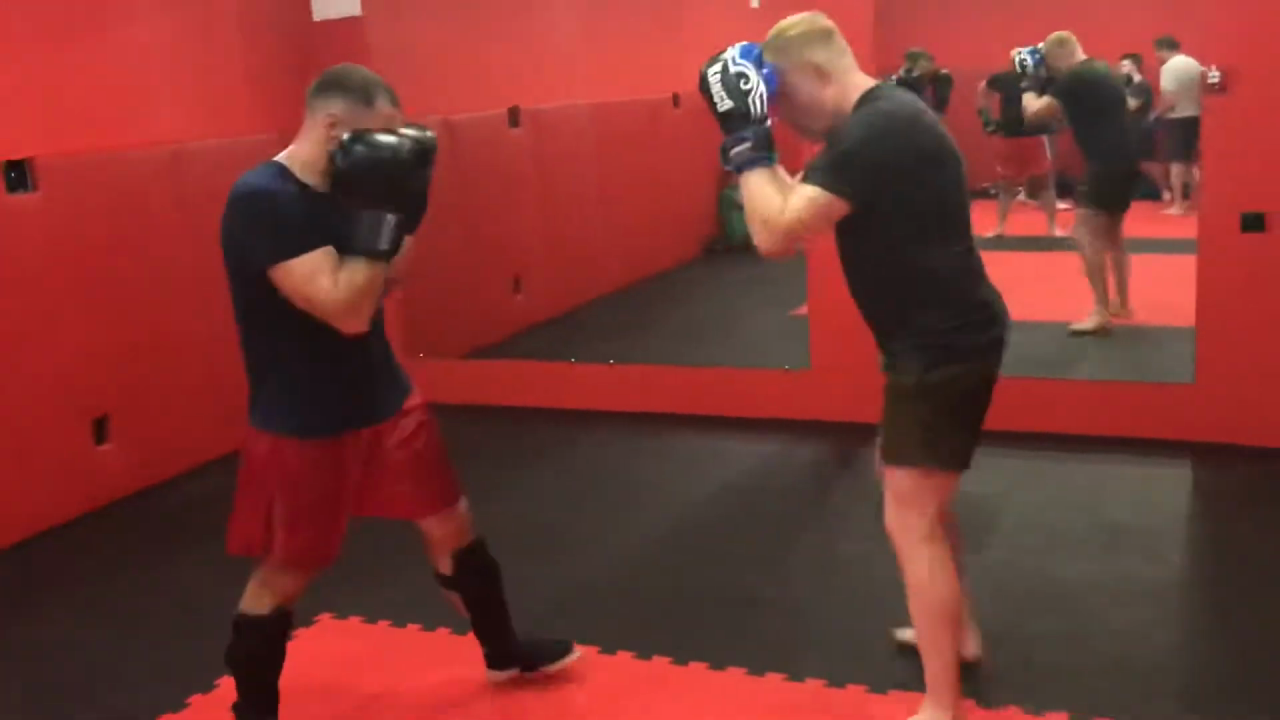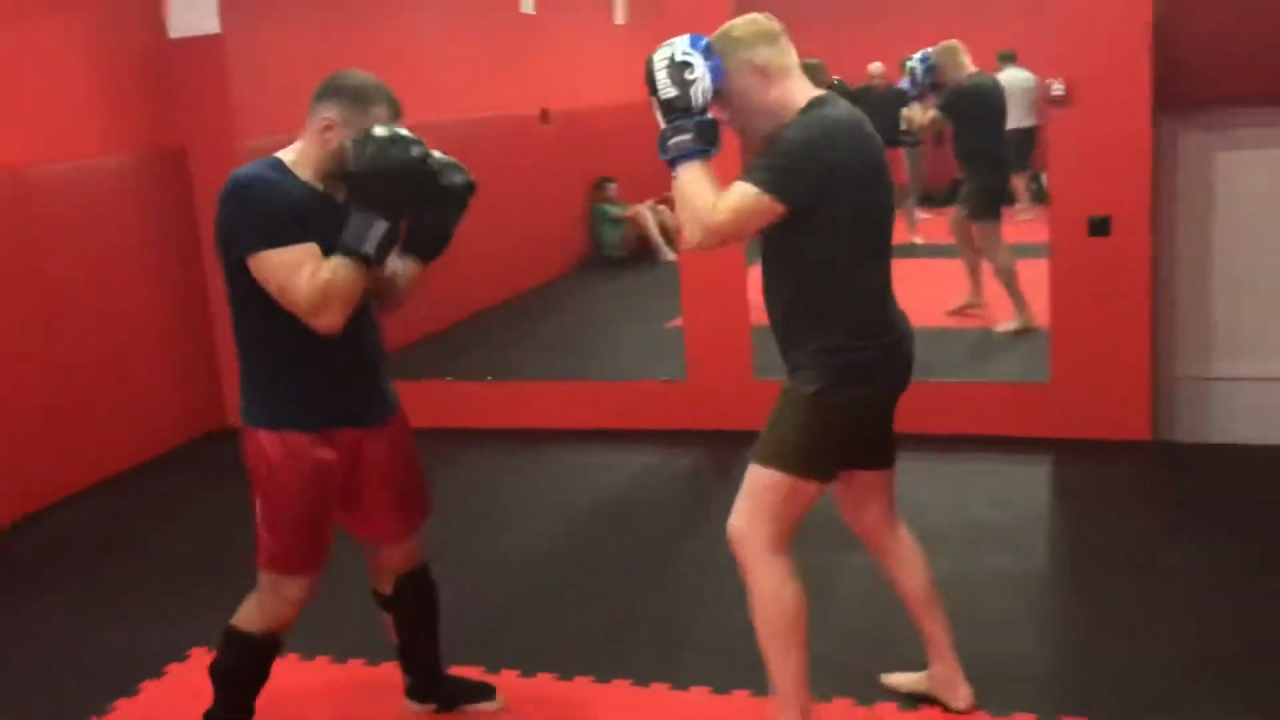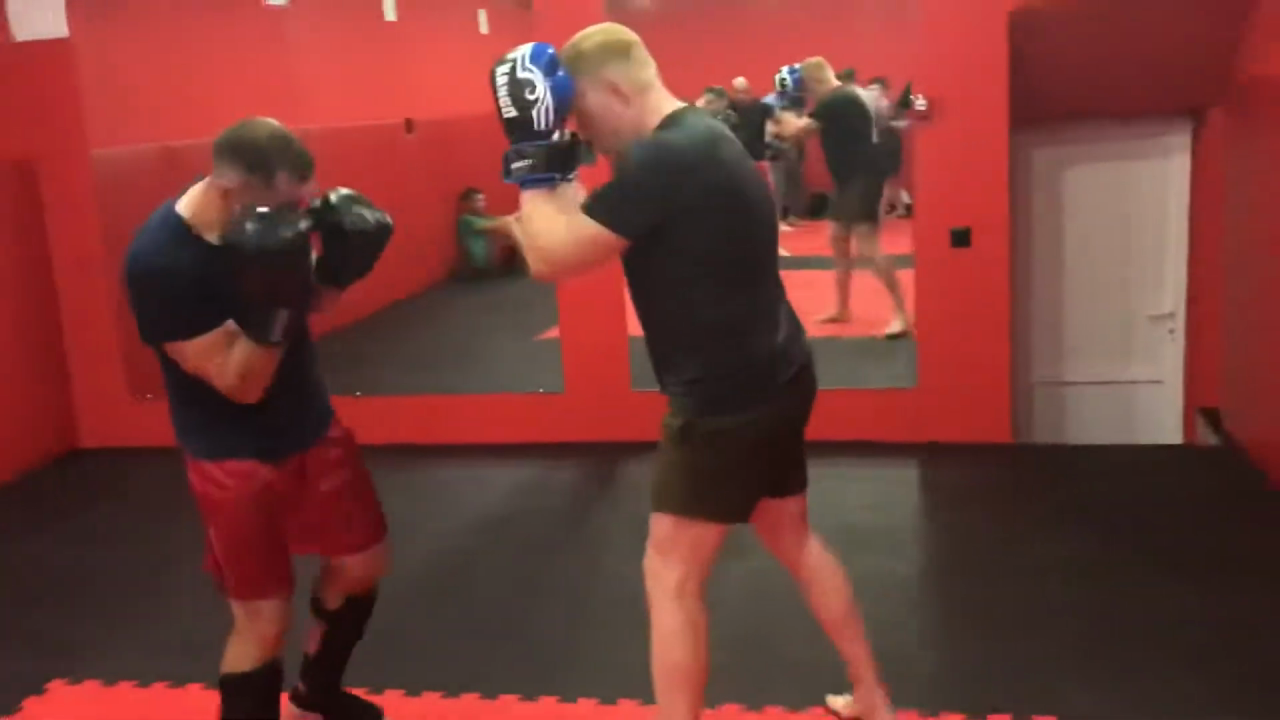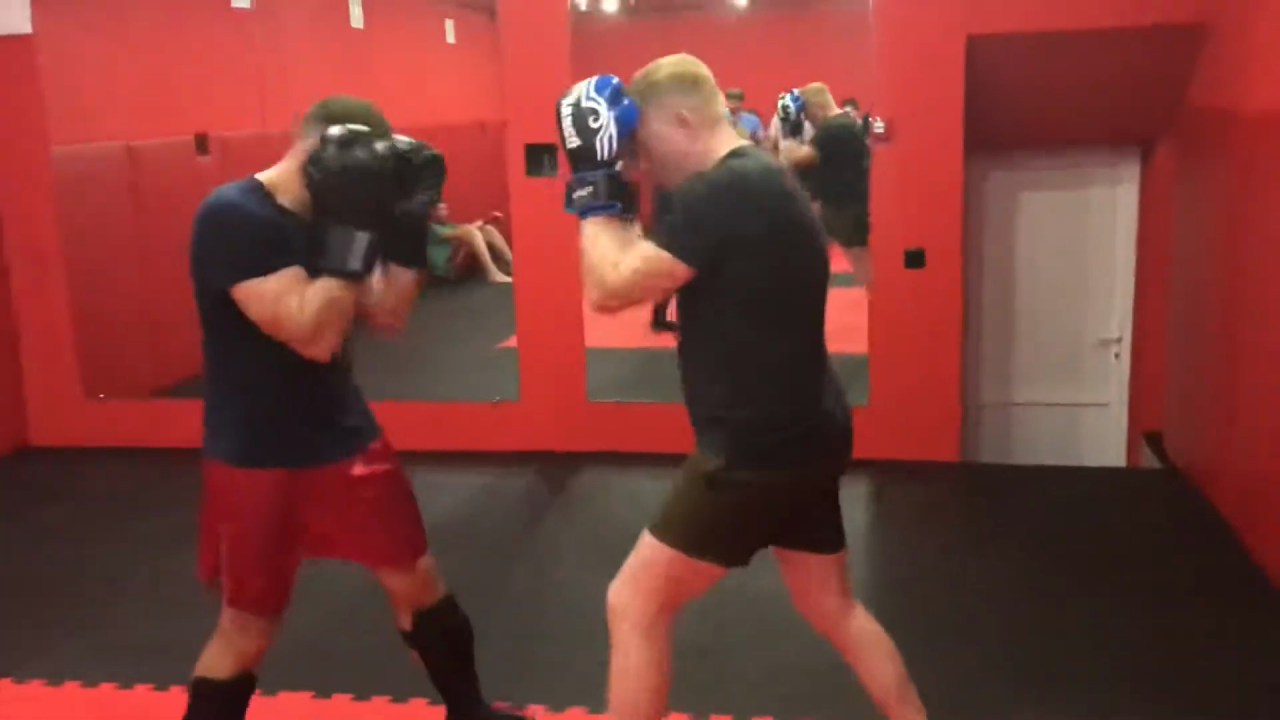
dt=0.4s
person 1, frame 1
left shoulder: (875, 133)
right shoulder: (883, 117)
left elbow: (777, 234)
right elbow: (795, 195)
left wrist: (747, 135)
right wrist: (758, 136)
left hip: (942, 347)
right hip: (947, 334)
left knee: (910, 524)
right knee: (911, 495)
right ankle: (950, 631)
person 1, frame 2
left shoulder: (818, 137)
right shoulder: (821, 131)
left elbow: (705, 229)
right elbow: (729, 213)
left wrist: (684, 129)
right wrist: (690, 129)
left hip: (841, 368)
right hip: (862, 360)
left knee: (755, 535)
right knee: (875, 518)
person 1, frame 3
left shoulder: (664, 162)
right shoulder: (702, 139)
left elbow: (553, 256)
right elbow: (589, 213)
left wrist: (529, 150)
right wrist: (549, 155)
left hip: (726, 398)
right hip: (775, 374)
left knee: (671, 578)
right knee: (794, 539)
person 1, frame 4
left shoulder: (726, 193)
right shoulder: (762, 184)
left elbow: (611, 288)
right elbow: (650, 270)
left wrist: (592, 182)
right wrist: (615, 189)
left hip: (754, 452)
right hip: (807, 437)
left knee: (633, 605)
right knee: (835, 609)
person 2, frame 1
left shoulder: (336, 191)
right shoulder: (263, 201)
left elbow: (376, 290)
right elbow: (348, 311)
left wrist: (404, 203)
right wrist: (381, 212)
left hip: (382, 400)
right hip: (303, 424)
left knee: (452, 527)
right knee: (283, 576)
left ankle: (504, 651)
person 2, frame 2
left shoulder: (349, 192)
right shoulder: (255, 193)
left elbow: (391, 291)
right elbow: (323, 309)
left wrist: (430, 229)
right wrist: (375, 215)
left hip: (369, 409)
right hip: (292, 425)
left knee: (401, 553)
right knee: (286, 591)
person 2, frame 3
left shoulder: (267, 219)
right shoulder: (159, 261)
left elbow: (314, 298)
right elbow: (243, 384)
left wrist: (343, 254)
right wrist: (273, 296)
left hip: (310, 424)
right hip: (234, 452)
left knee: (363, 563)
right knee: (264, 619)
person 2, frame 4
left shoulder: (336, 208)
right shoulder: (230, 218)
left elbow: (383, 312)
right elbow: (315, 337)
left wrist: (407, 223)
right wrist: (356, 229)
left hip: (342, 436)
right hip: (256, 457)
left knee: (415, 581)
right knee: (247, 627)
person 3, frame 1
left shoulder: (1075, 78)
right shoulder: (1101, 71)
left elbow: (1034, 114)
left wrist: (1030, 87)
right wrist: (1043, 88)
left hip: (1107, 163)
right hip: (1121, 160)
left knee: (1086, 233)
right knee: (1110, 235)
left ankle: (1102, 311)
right ankle: (1120, 305)
person 3, frame 2
left shoulder: (964, 91)
right shoulder: (985, 82)
left elbow: (922, 124)
right elbow: (950, 112)
left wrist: (919, 92)
right wrist: (933, 90)
left hip: (986, 173)
right hip: (984, 171)
left knee: (991, 244)
right knee: (959, 225)
left ankle: (1023, 314)
right ankle: (975, 295)
person 3, frame 3
left shoulder: (835, 101)
right shoulder: (843, 98)
left elbow: (794, 131)
right elbow: (808, 126)
left hip: (862, 181)
right hip: (850, 181)
left knee: (867, 247)
right knee: (838, 241)
left ankle: (901, 314)
right ankle: (842, 308)
person 3, frame 4
left shoulder: (838, 129)
right shoulder: (846, 122)
left elbow: (793, 158)
left wrist: (788, 132)
right wrist: (790, 132)
left hip: (851, 206)
right hip: (836, 204)
left knee: (863, 271)
